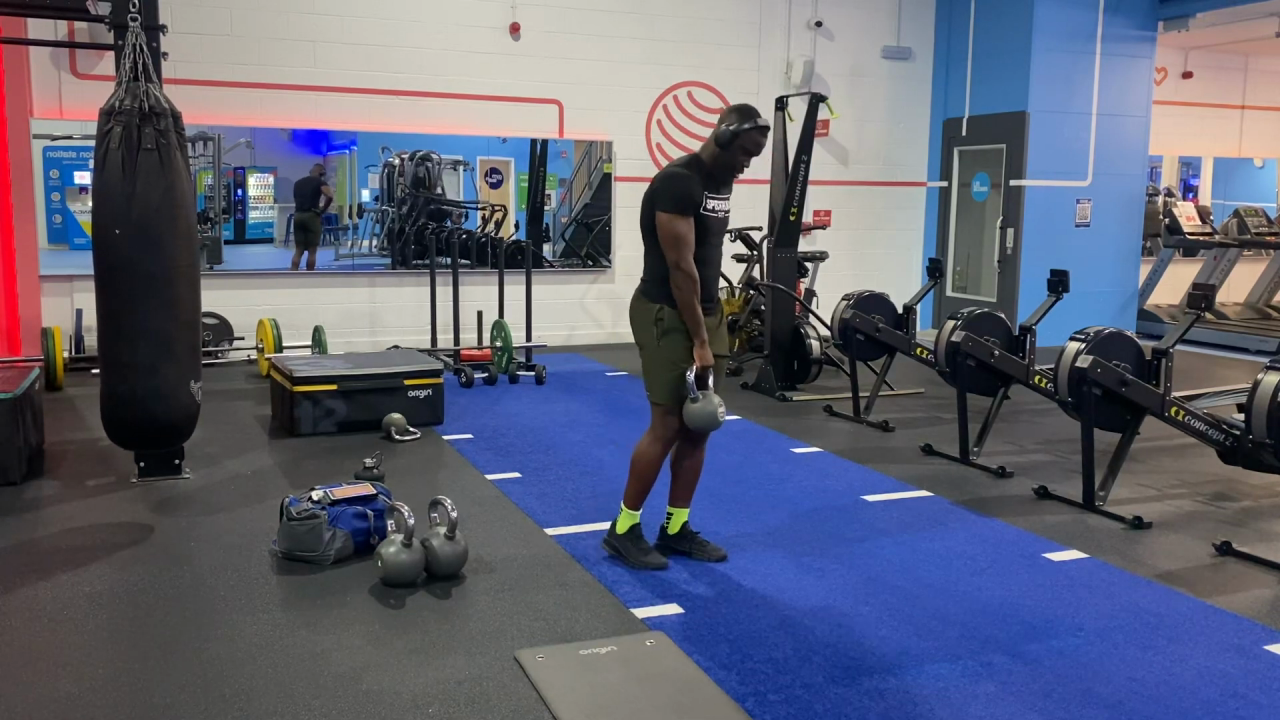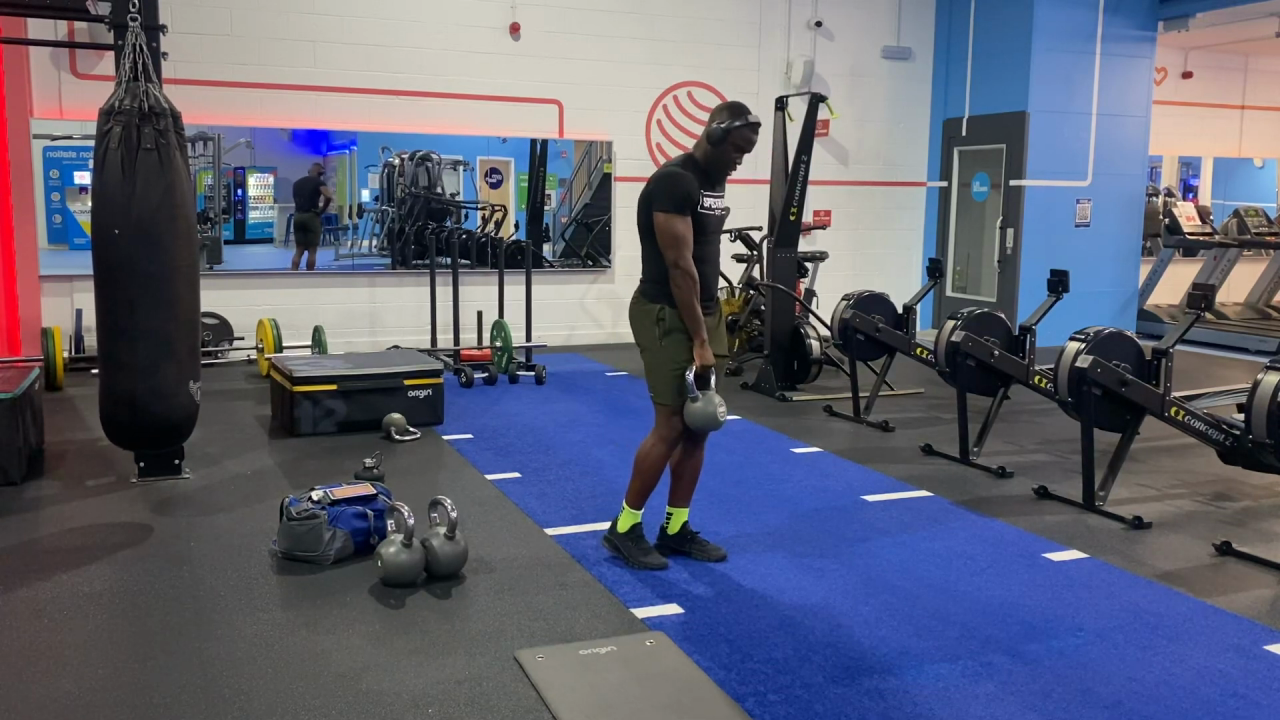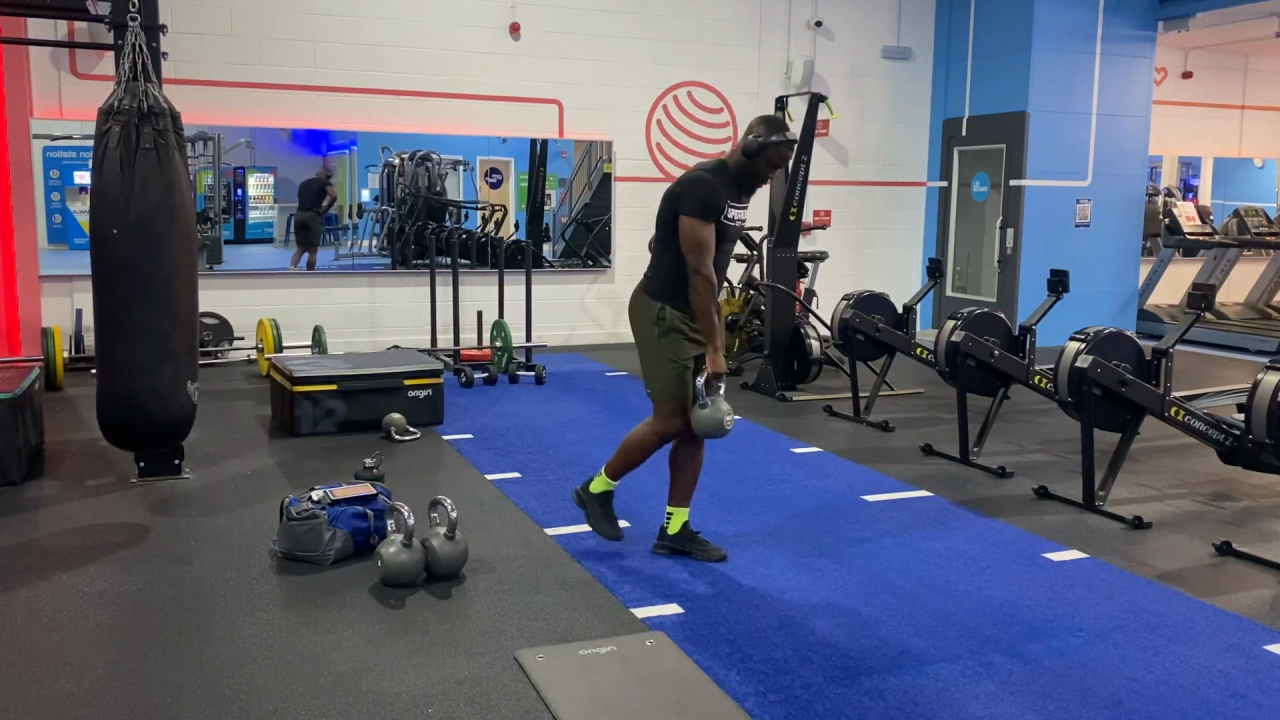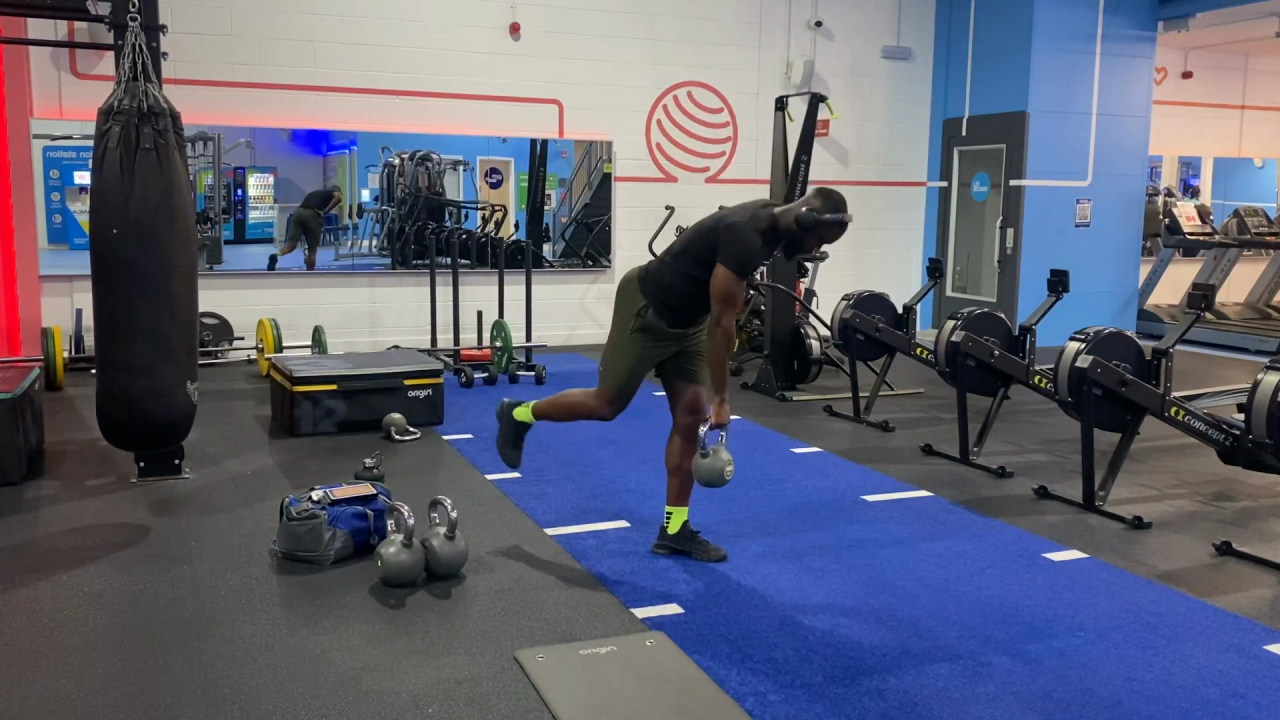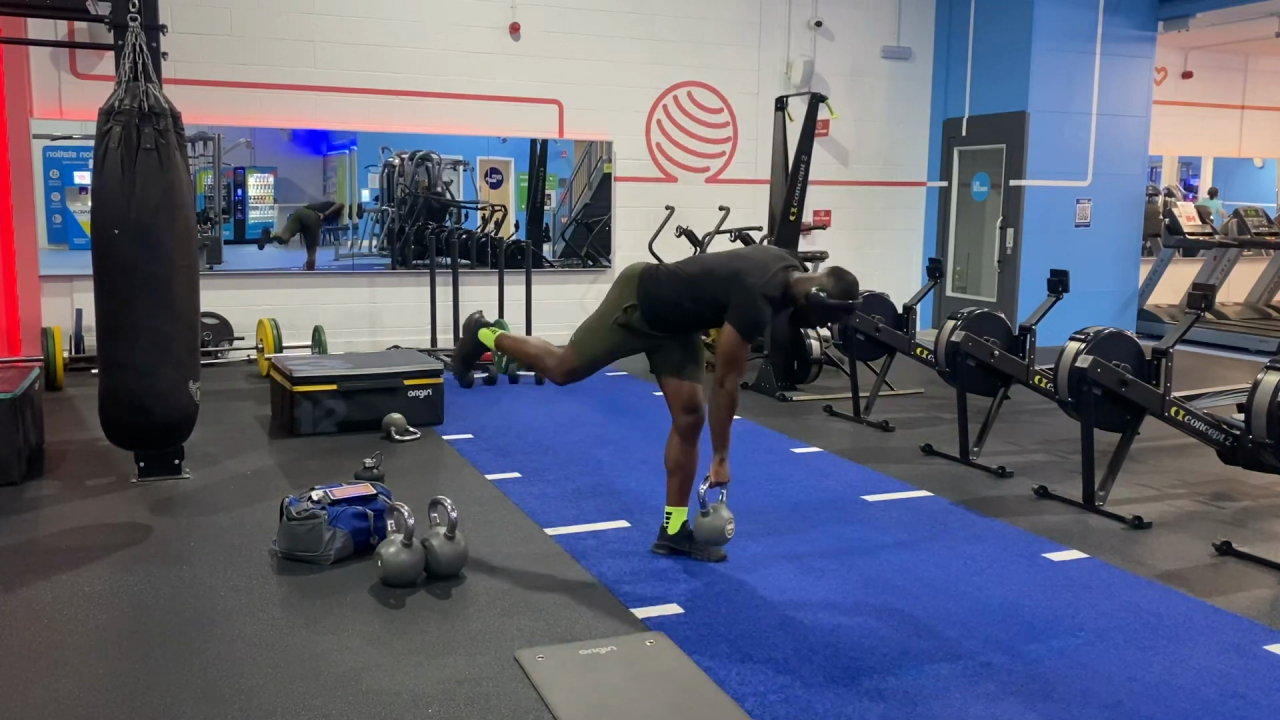
dt=0.5s
person 1, frame 1
left shoulder: (722, 182)
right shoulder: (677, 182)
right elbow: (681, 268)
left wrist: (708, 331)
right wrist: (698, 342)
left hip: (707, 310)
right hip: (665, 313)
right knee: (668, 424)
left ankle: (676, 528)
right ankle: (624, 528)
person 1, frame 2
left shoulder: (715, 182)
right shoulder: (674, 181)
right elbow: (679, 267)
left wrist: (709, 330)
right wrist: (699, 342)
left hip: (706, 312)
right hip: (666, 315)
right knee: (672, 425)
left ankle: (675, 529)
right ankle: (624, 528)
person 1, frame 3
left shoulder: (741, 188)
right shoulder: (701, 186)
right elbow: (701, 272)
left wrist: (714, 337)
right wrist: (714, 348)
left hip: (697, 312)
right hip: (664, 312)
left knee: (696, 424)
right knee: (670, 421)
left ankle: (674, 529)
right ankle: (597, 490)
person 1, frame 4
left shoulder: (774, 222)
right shoulder: (746, 238)
right elbow: (722, 324)
right wrist: (721, 399)
left hip: (684, 318)
right hip: (646, 311)
left knee: (691, 417)
right knee: (606, 405)
left ankle: (674, 530)
right ankle: (519, 418)
person 1, frame 5
left shoulder: (787, 268)
right shoulder: (756, 301)
right elbow: (726, 384)
right wrist: (721, 460)
left hip: (674, 317)
right hip: (638, 306)
left knee: (689, 415)
right knee: (564, 368)
left ankle: (673, 529)
right ankle: (484, 337)
